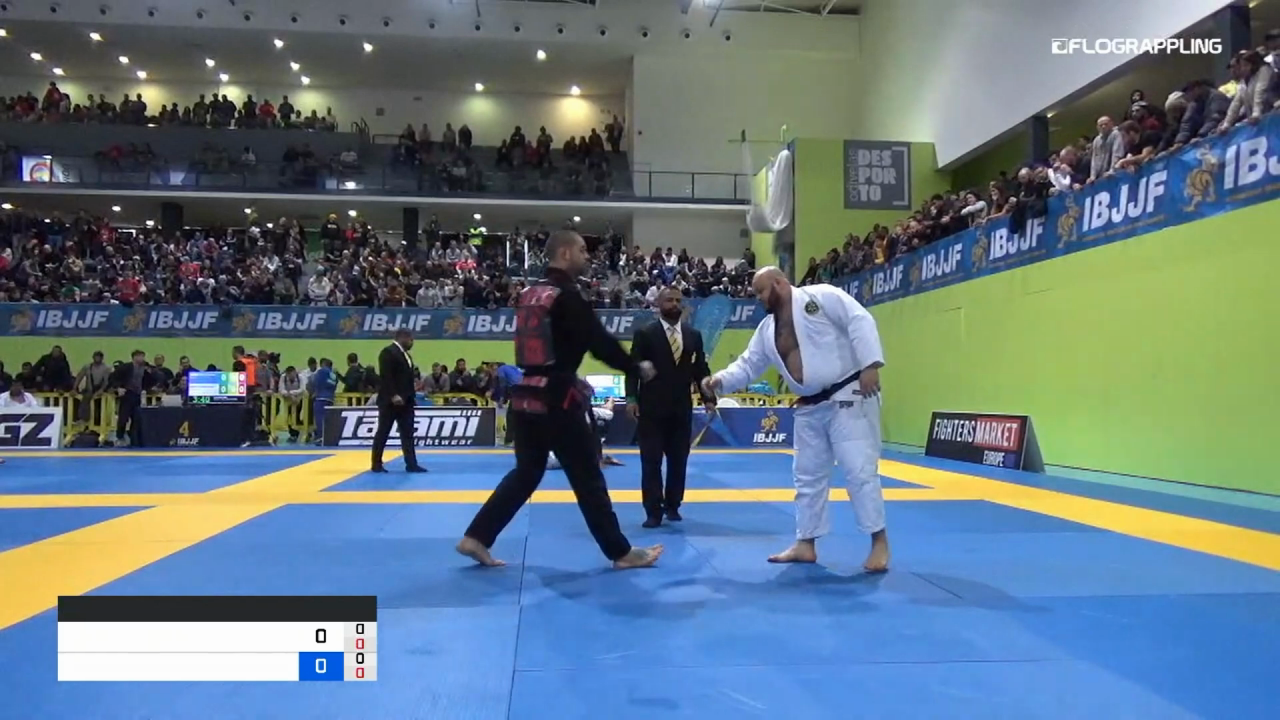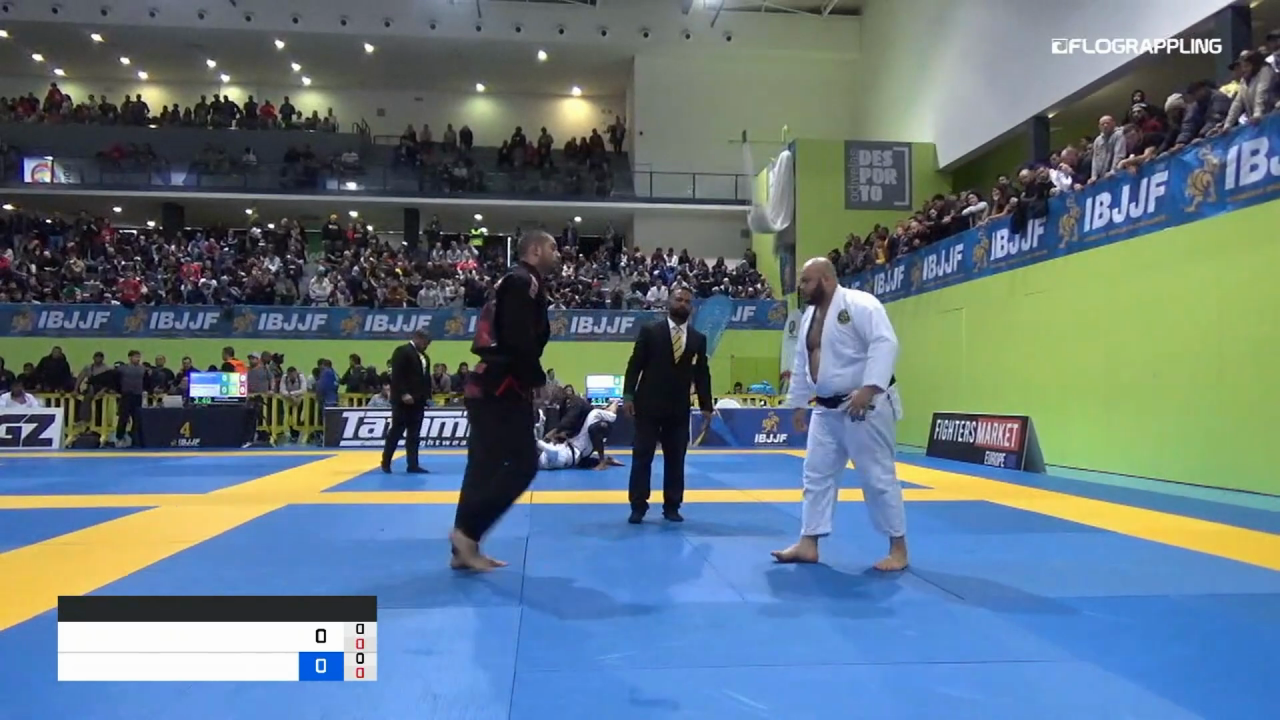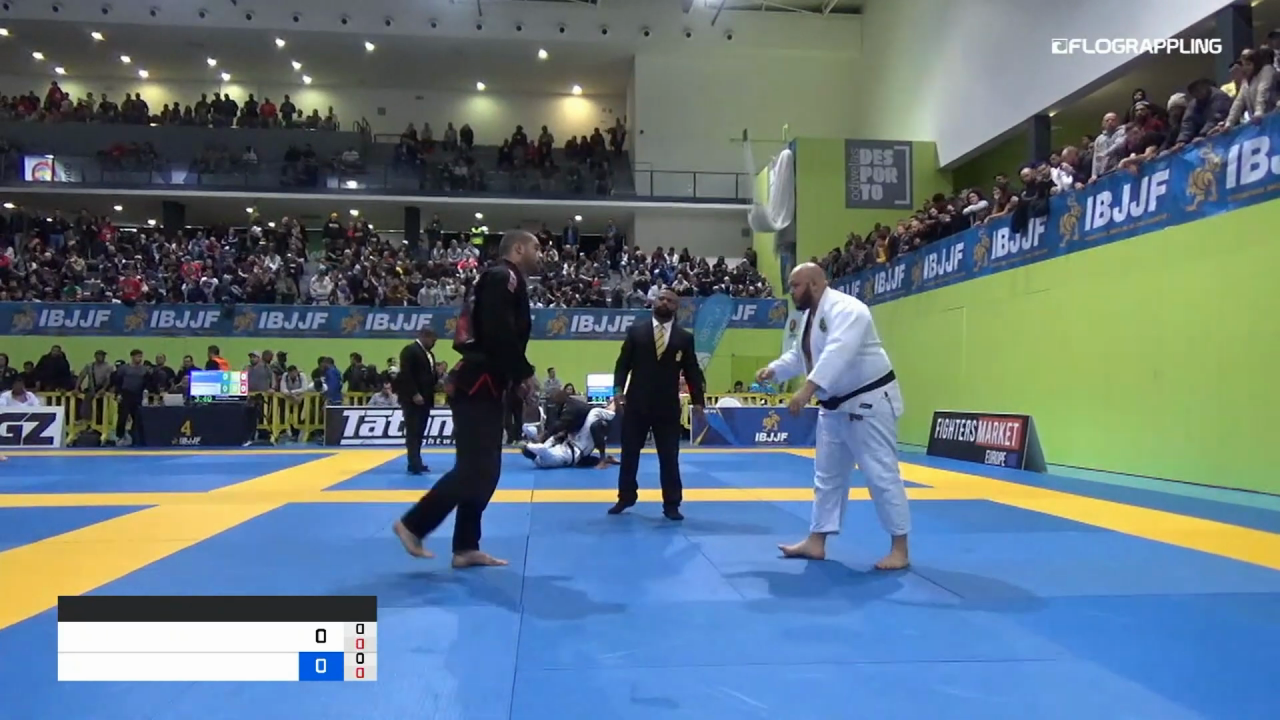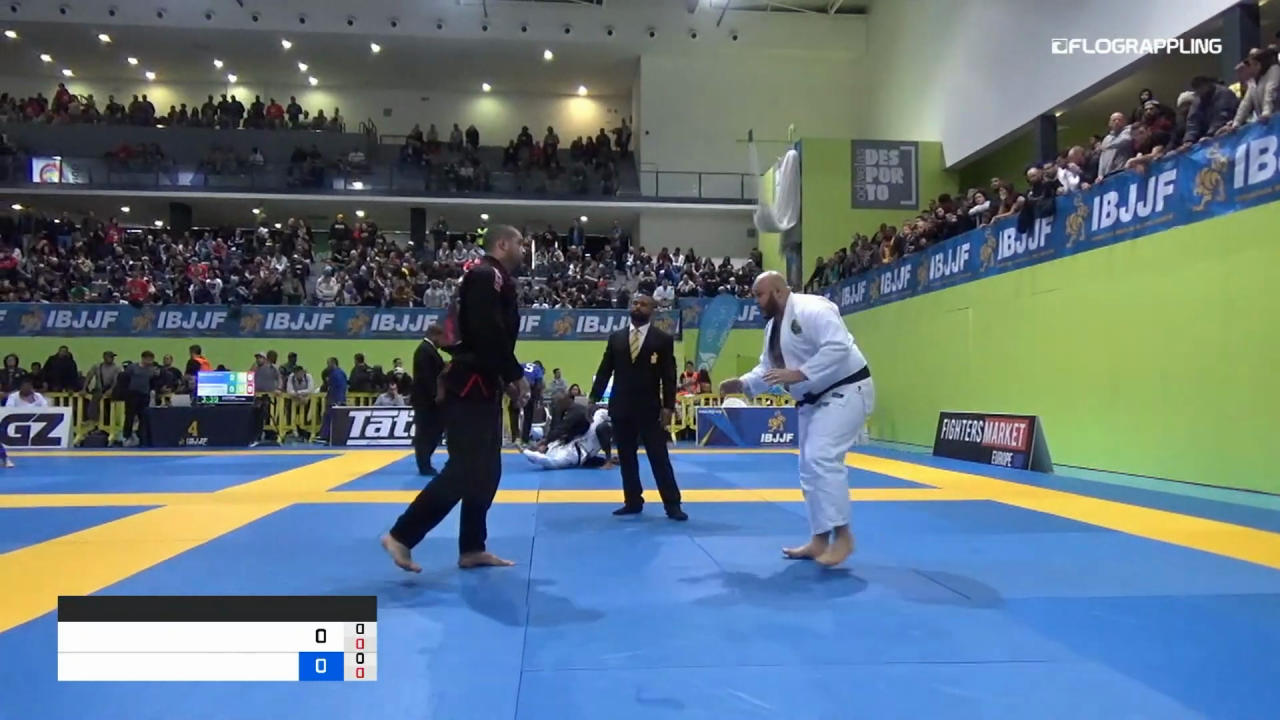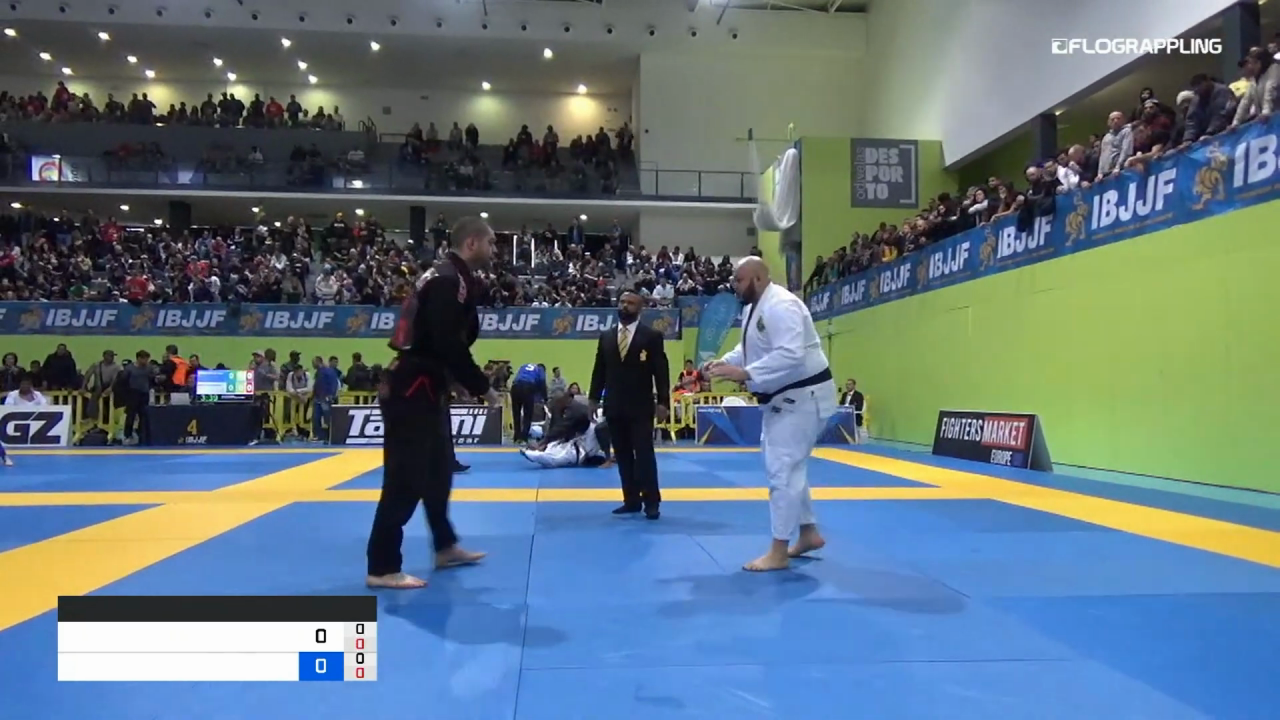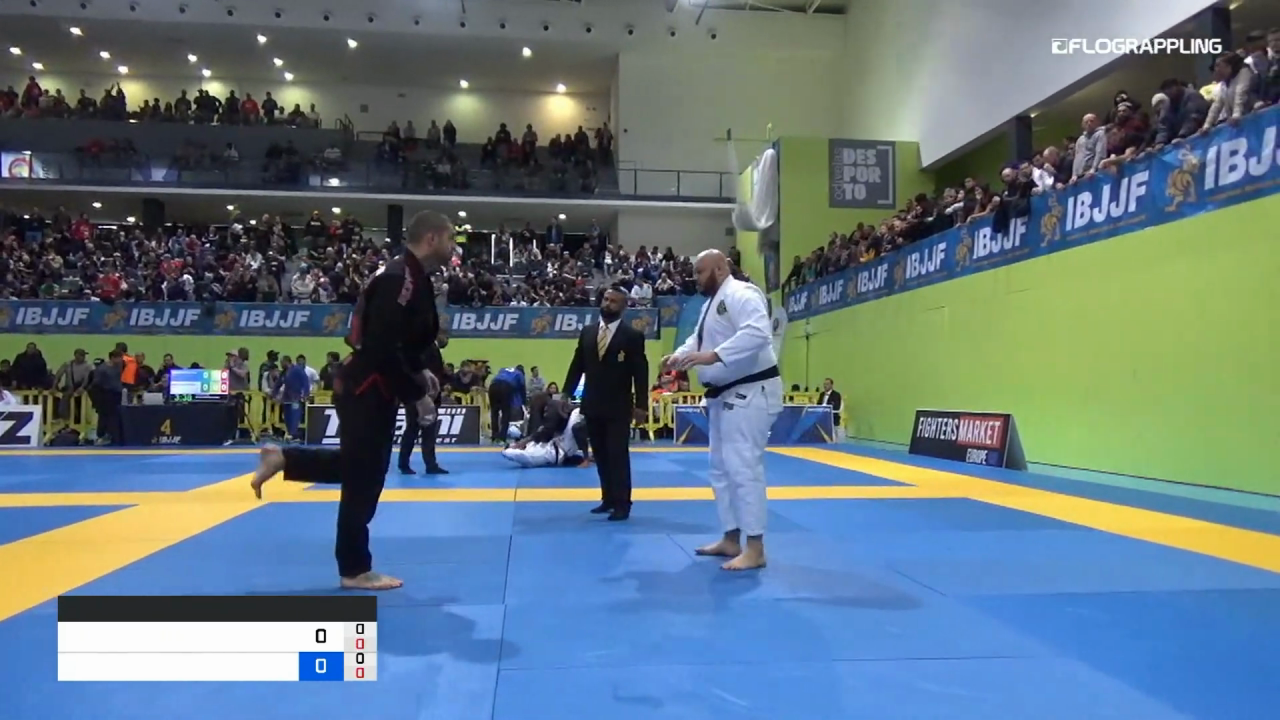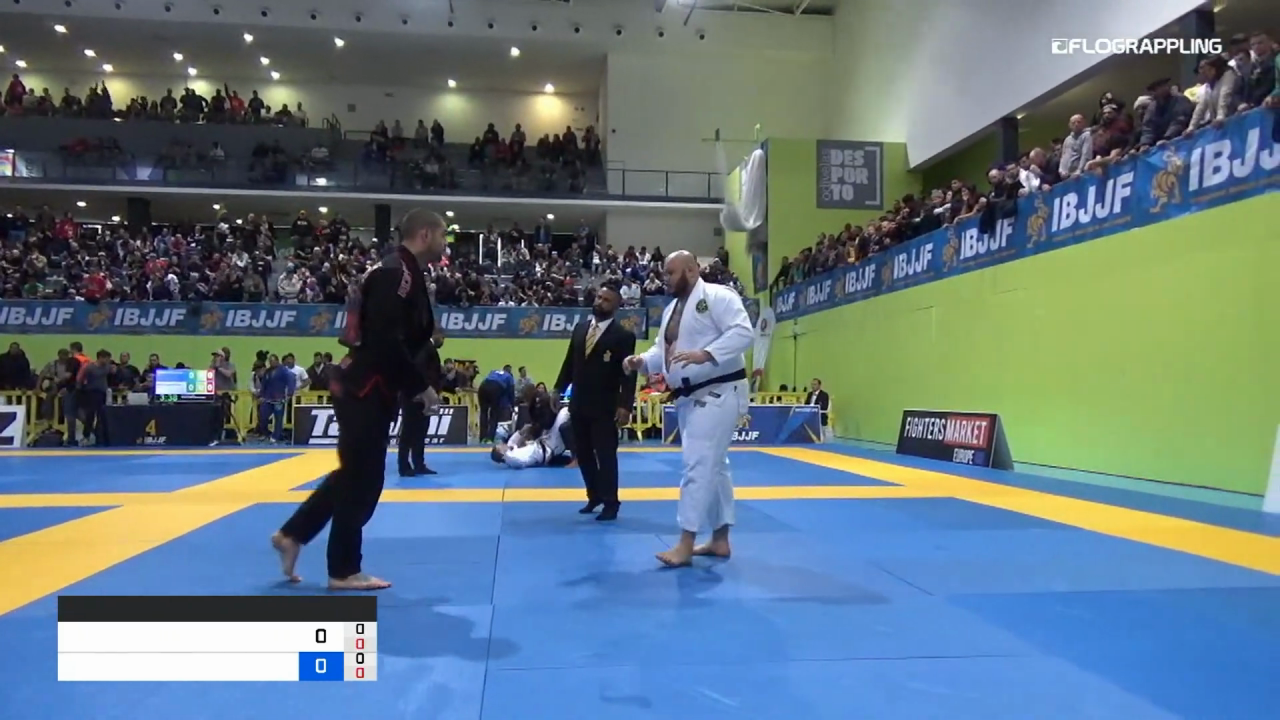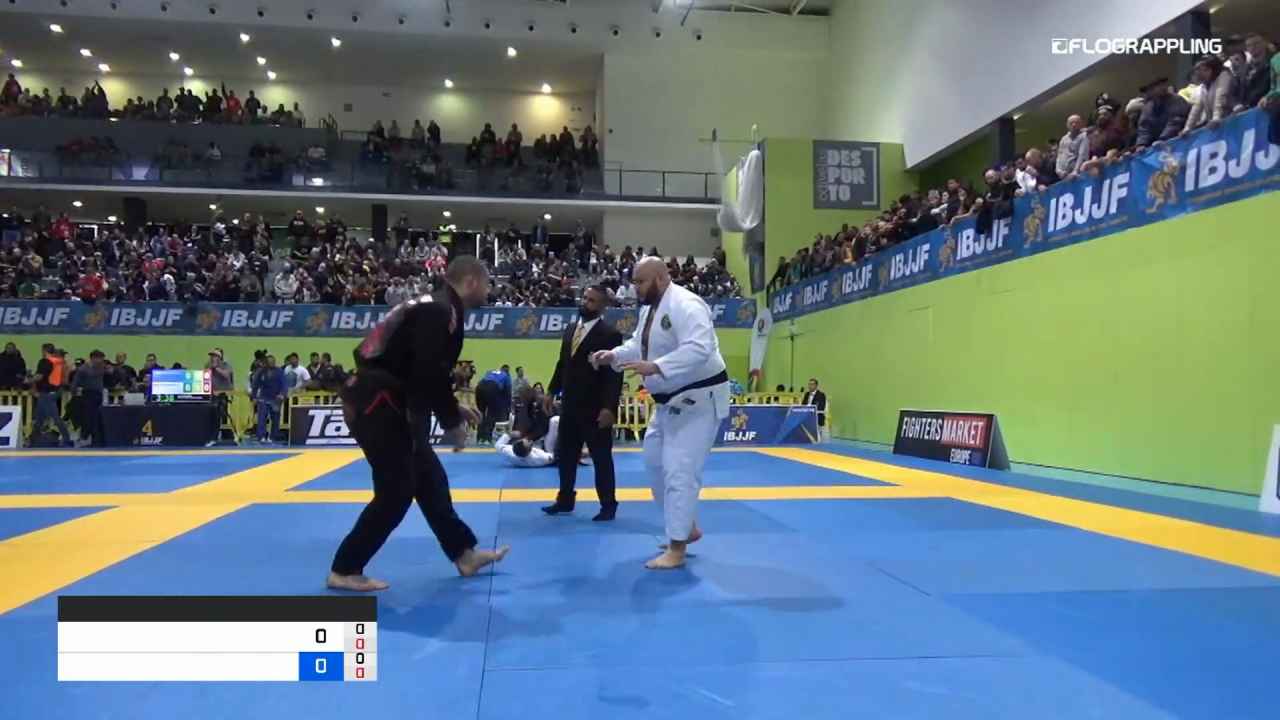
dt=0.4s
person 1, frame 1
left shoulder: (530, 294)
right shoulder: (566, 295)
right elbow: (598, 340)
left wrist: (569, 379)
right wrist: (637, 368)
left hip: (525, 394)
right hip: (555, 398)
left knee: (526, 472)
right knee: (587, 477)
left ankle: (476, 538)
right ankle: (621, 552)
person 1, frame 2
left shoulder: (516, 283)
right shoulder: (523, 282)
right elbow: (519, 341)
left wrist: (529, 381)
right wrist: (537, 380)
left hip: (489, 383)
right hip: (500, 386)
left knee: (487, 467)
right knee: (522, 464)
left ankle: (465, 548)
right ankle: (468, 533)
person 1, frame 3
left shoulder: (506, 282)
right shoulder: (503, 278)
right elbow: (499, 334)
left wrist: (516, 377)
right wrist: (523, 372)
left hip: (483, 385)
right hip: (478, 385)
left knee: (482, 469)
right knee: (478, 469)
left ankle: (466, 548)
right ankle: (413, 524)
person 1, frame 4
left shoulder: (490, 280)
right shoulder: (487, 277)
right elbow: (488, 335)
left wrist: (506, 379)
right wrist: (514, 374)
left hip: (477, 385)
right hip: (470, 387)
left knee: (485, 471)
right knee: (466, 471)
left ankle: (473, 549)
right ankle: (401, 536)
person 1, frame 5
left shoulder: (447, 278)
right shoulder: (450, 281)
right elbow: (448, 346)
left wrist: (471, 385)
right wrist: (481, 387)
left hip: (419, 386)
right hip: (413, 390)
left knee: (439, 469)
right knee: (406, 478)
left ankle: (445, 547)
right ankle: (382, 567)
person 1, frame 6
left shoulder: (411, 277)
right shoulder: (398, 280)
right elbow: (384, 347)
left wrist: (422, 370)
right wrist: (417, 395)
left hip: (373, 387)
right hip: (369, 389)
left knee: (364, 468)
right knee: (364, 477)
left ankle: (282, 459)
right ankle: (355, 569)
person 1, frame 7
left shoulder: (401, 273)
right shoulder: (395, 275)
right elbow: (386, 343)
left wrist: (418, 376)
right wrist: (420, 386)
left hip: (365, 385)
right hip: (367, 388)
left knee: (355, 475)
right knee: (362, 481)
left ankle: (292, 534)
right ankle: (344, 571)
person 1, frame 8
left shoulder: (434, 308)
right shoulder: (440, 312)
right elbow: (430, 373)
left wrist: (452, 408)
right wrist: (453, 421)
left hip: (385, 402)
right hip: (378, 405)
left knee: (430, 479)
right knee: (395, 491)
left ankle: (465, 554)
right ankle: (345, 570)
person 2, frame 1
left shoulder: (823, 296)
right shoulder: (768, 328)
left elbow: (860, 322)
right elbow: (748, 365)
left wrist: (870, 366)
right wrist: (720, 379)
left hip: (850, 396)
right hip: (811, 407)
left knee: (859, 469)
right knee: (808, 475)
left ankle: (879, 541)
right ankle: (806, 544)
person 2, frame 2
left shoulder: (859, 304)
right shoulder: (810, 316)
left elbow: (884, 344)
right elbow: (802, 362)
left wrist: (869, 388)
right wrist: (795, 403)
left hip: (865, 407)
right hip: (828, 408)
left knee: (877, 476)
right knee: (817, 474)
left ankle: (898, 547)
right ankle: (808, 543)
person 2, frame 3
left shoulder: (843, 309)
right shoulder: (811, 315)
left elbow: (839, 352)
right elbow: (800, 354)
left wrist: (808, 387)
right wrist: (774, 369)
left hip: (868, 402)
right hip: (835, 406)
left knee: (880, 473)
right knee: (828, 474)
left ankle: (900, 547)
right ankle: (816, 541)
person 2, frame 4
left shoulder: (812, 309)
right shoulder: (774, 325)
left elbow: (837, 348)
right elbow: (768, 368)
left wrist: (799, 374)
right wrist: (742, 384)
left hip: (845, 392)
right hip: (814, 400)
left knee: (821, 459)
right knee: (810, 470)
left ankle: (842, 535)
right ankle: (820, 541)
person 2, frame 5
left shoulder: (780, 306)
right shoulder: (754, 307)
left elbow: (789, 355)
right elbow: (748, 348)
left wrist: (745, 373)
right wrist: (725, 362)
left hip: (803, 396)
right hip: (783, 398)
left knee: (783, 469)
right knee: (787, 468)
left ankle: (779, 551)
right ankle: (808, 533)
person 2, frame 6
left shoulder: (741, 294)
right shoulder: (715, 301)
left elbow: (756, 334)
right elbow: (699, 340)
left wrist: (713, 356)
right wrist: (679, 356)
left hip: (751, 393)
right hip: (727, 394)
left knee: (743, 466)
right knee: (722, 468)
left ankle: (754, 549)
right ankle: (731, 539)
person 2, frame 7
left shoulder: (718, 296)
right shoulder: (673, 308)
left elbow: (743, 333)
right elbow: (663, 349)
left wrist: (705, 354)
right wrist: (641, 361)
left hip: (718, 393)
right hip: (690, 396)
left knee: (698, 465)
right knee: (713, 466)
left ankle: (686, 544)
right ankle: (720, 540)
person 2, frame 8
left shoulder: (686, 306)
right shoulder: (650, 309)
left elbow: (697, 350)
right elbow: (639, 344)
left wrist: (654, 367)
right wrist: (613, 355)
left hip: (698, 398)
right hip: (673, 399)
left knee: (680, 471)
right knee: (655, 461)
left ankle: (676, 548)
right ankle: (685, 527)
person 3, frame 1
left shoulder: (694, 335)
right shoulder: (645, 334)
left elbow: (700, 370)
left wrist: (708, 398)
right wrist: (632, 398)
left hip: (681, 409)
right hip: (651, 409)
left knee: (679, 460)
right knee: (651, 460)
left ankle: (672, 505)
right ankle: (653, 511)
person 3, frame 2
left shoulder: (698, 339)
right shoulder: (649, 331)
left elbow: (702, 374)
right elbow: (634, 365)
left wrist: (706, 406)
right wrist: (628, 395)
left hip: (679, 409)
right hip: (649, 405)
left knee: (675, 459)
right knee: (642, 456)
left ankle: (672, 506)
right ankle: (638, 506)
person 3, frame 3
left shoulder: (685, 337)
right shoulder: (636, 331)
left elbow: (693, 371)
right elbow: (623, 363)
left wrist: (698, 400)
right wrist: (619, 389)
left hip: (667, 406)
right hip: (636, 403)
left knee: (669, 457)
right knee: (629, 452)
left ankle: (671, 504)
right ankle: (626, 497)
person 3, frame 4
left shoulder: (663, 339)
right shoulder: (616, 337)
left elbow: (669, 374)
right elbow: (605, 369)
left wrist: (668, 405)
right wrist: (594, 397)
left hip: (649, 408)
right hip: (621, 407)
left knee: (659, 456)
right knee: (626, 456)
left ankle: (672, 504)
right ankle: (633, 501)
person 3, frame 5
left shoulder: (652, 336)
right shoulder: (606, 337)
left elbow: (661, 371)
right elbow: (599, 370)
left wrist: (663, 401)
right wrist: (594, 399)
left hip: (641, 407)
right hip: (614, 406)
left knee: (644, 453)
right knee: (623, 455)
left ankle: (651, 502)
right ankle: (632, 500)
person 3, frame 6
left shoulder: (632, 336)
right shoulder: (587, 332)
left elbow: (640, 372)
right elbow: (577, 365)
left wrist: (641, 404)
right wrist: (566, 393)
left hip: (618, 406)
right hip: (592, 404)
left knee: (618, 454)
right knee: (600, 454)
left ankle: (622, 503)
right ankle: (608, 498)
person 3, frame 7
left shoulder: (623, 336)
right shoulder: (580, 329)
left elbow: (628, 374)
right elbow: (569, 362)
left wrist: (625, 406)
right wrist: (558, 389)
left hip: (605, 407)
right hip: (579, 404)
left knee: (606, 455)
right knee: (582, 453)
left ankle: (610, 504)
right ankle: (595, 495)
person 3, frame 8
left shoulder: (609, 335)
right shoulder: (571, 330)
left elbow: (614, 374)
left wrist: (609, 407)
right wrist: (552, 391)
left hip: (594, 408)
right hip: (570, 405)
left knee: (601, 456)
right knee: (564, 453)
left ankle: (608, 504)
right ankle: (565, 500)
